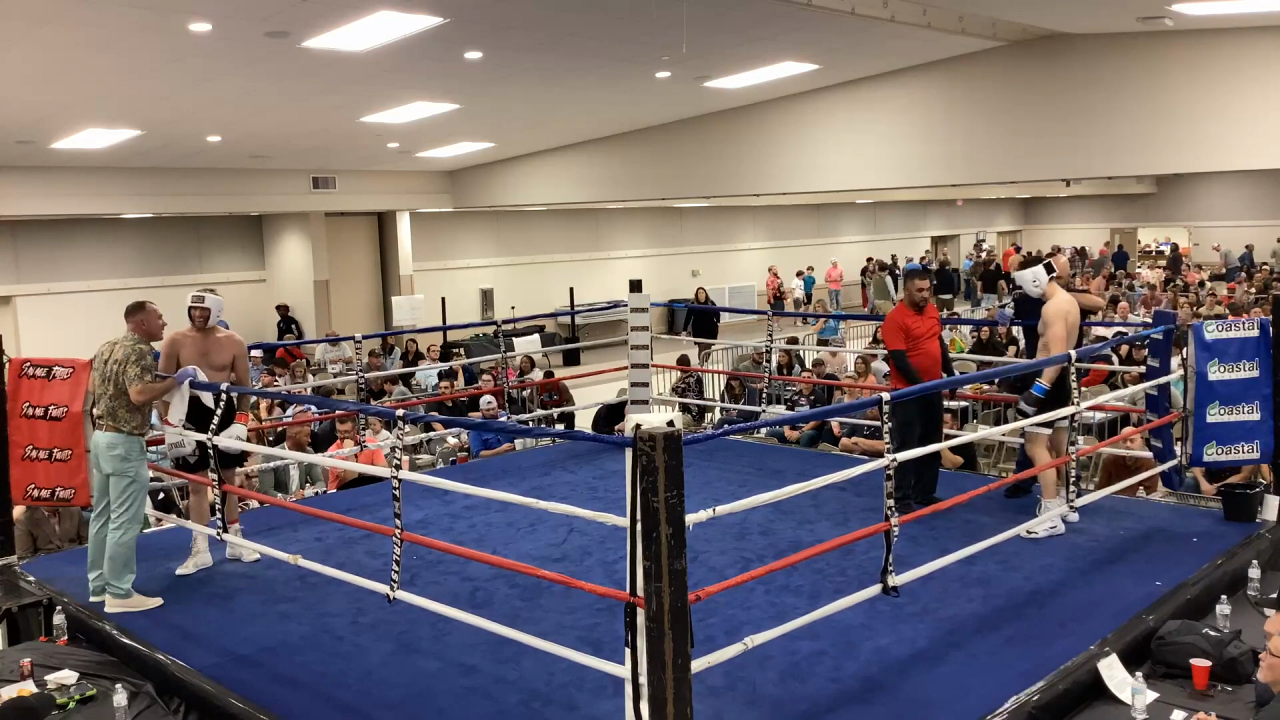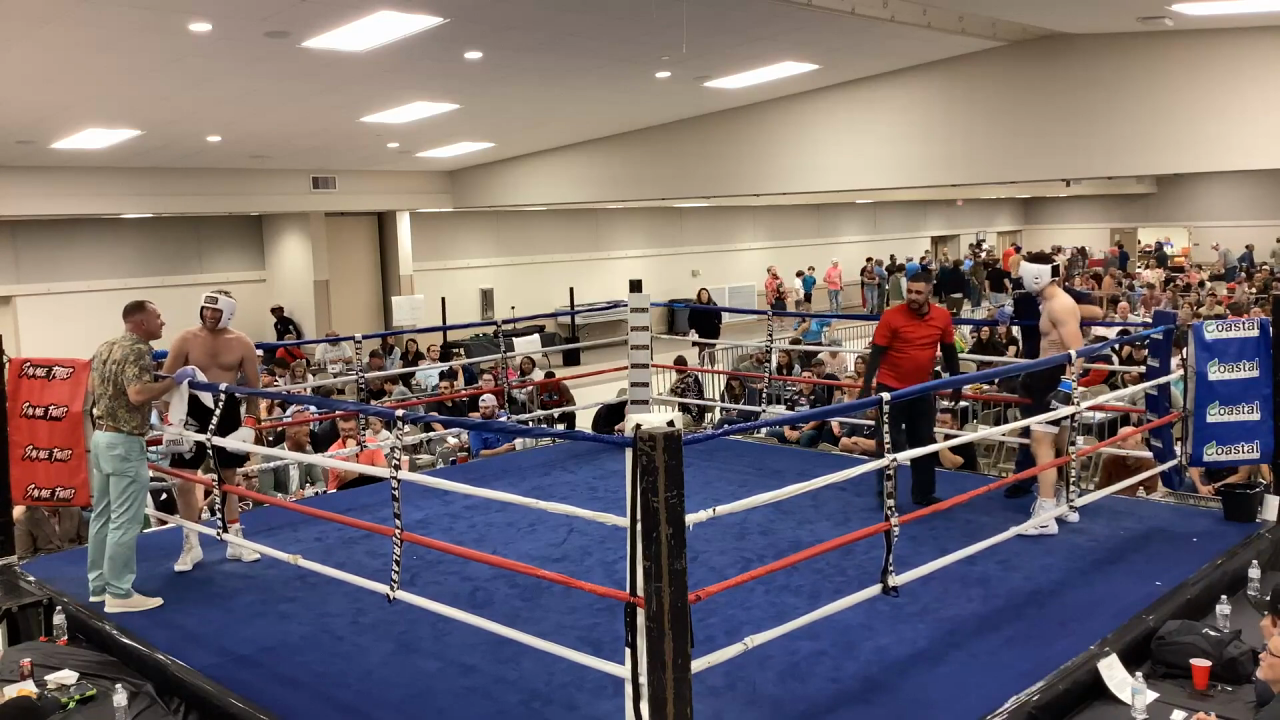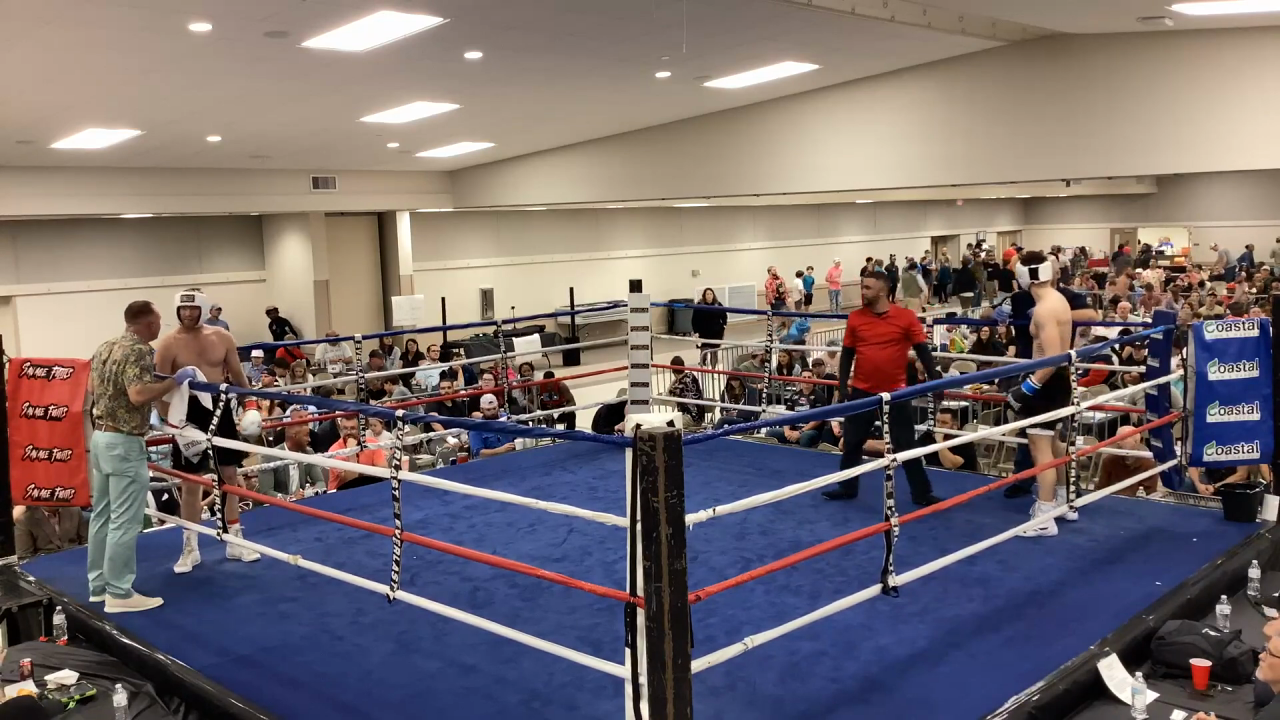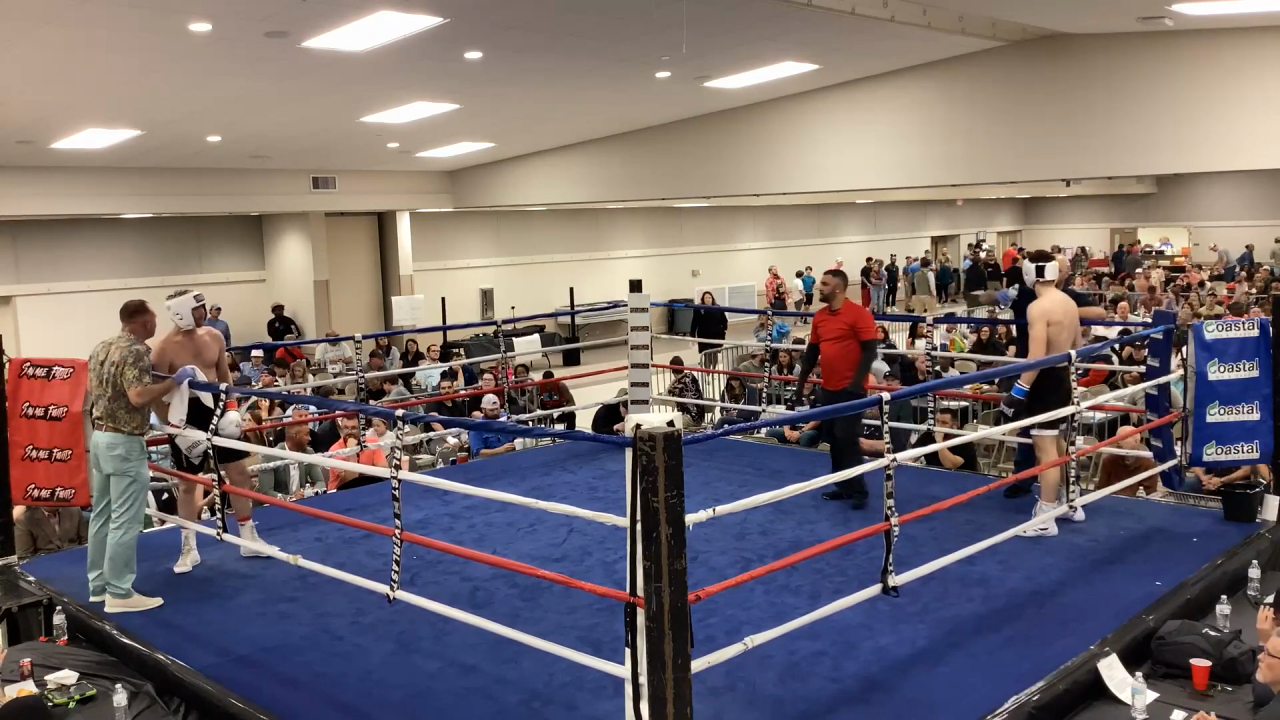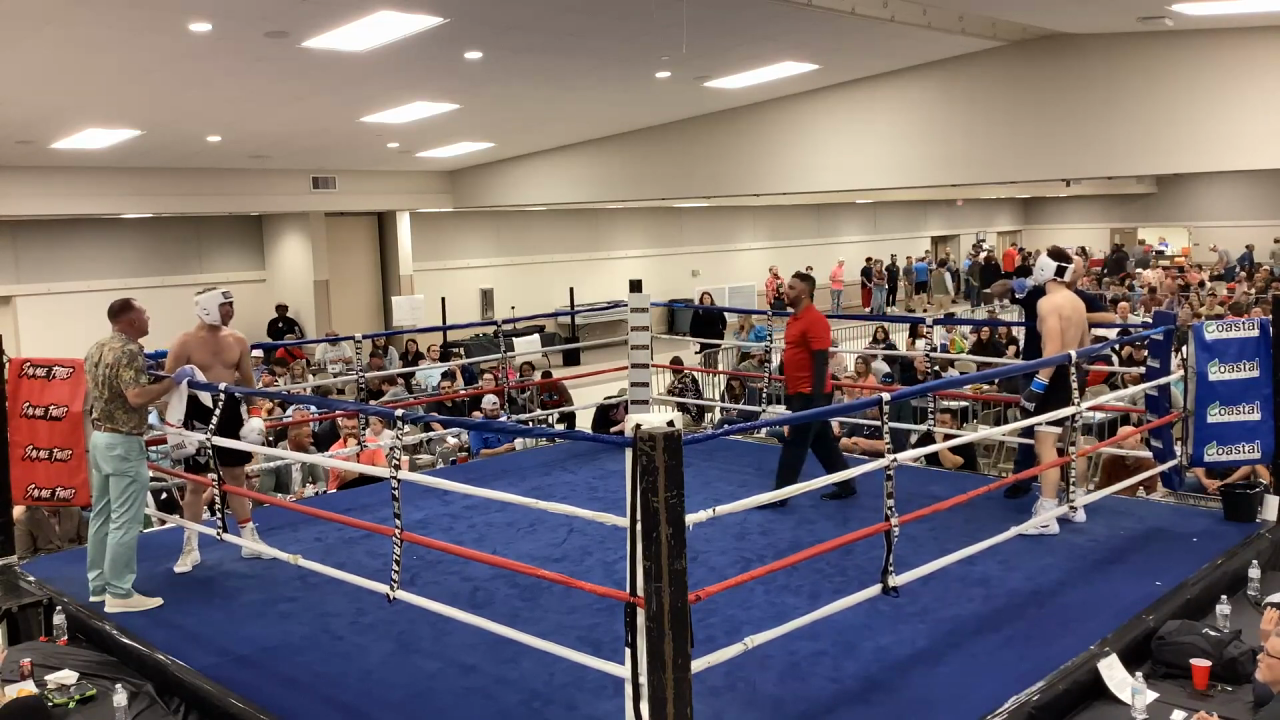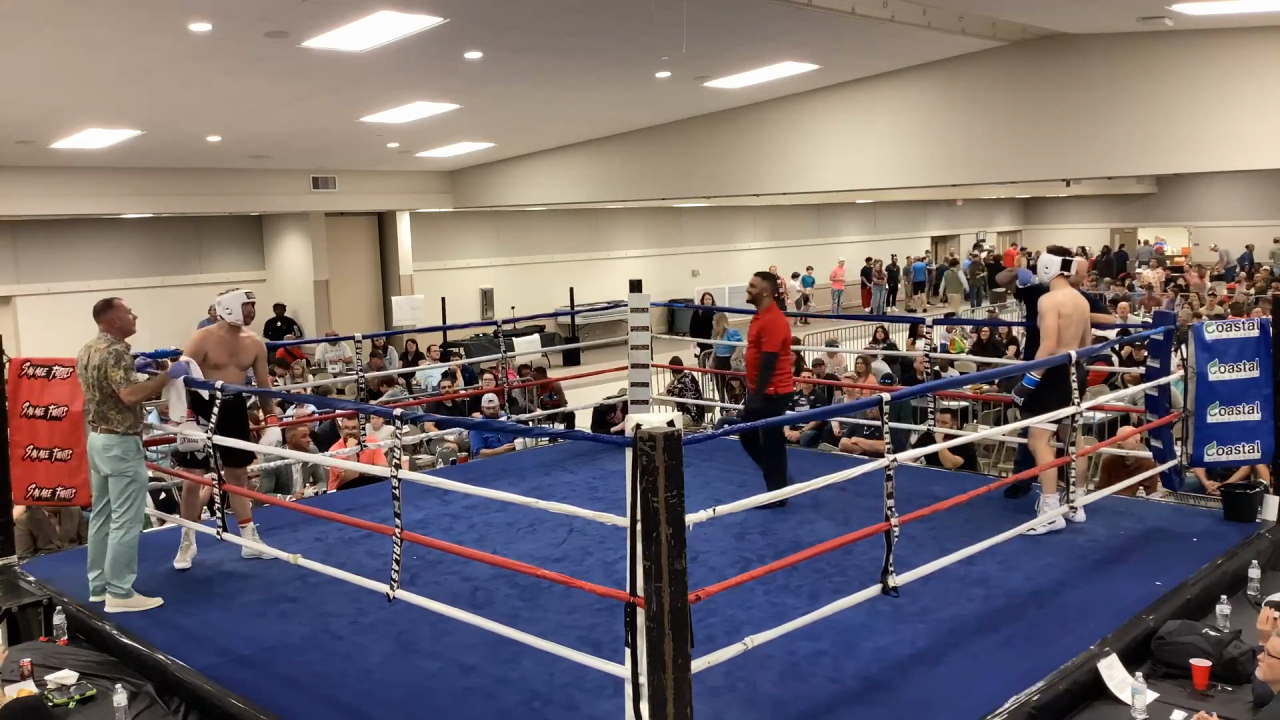
dt=0.4s
person 1, frame 1
left shoulder: (106, 348)
right shoulder: (138, 351)
left elbow: (93, 387)
right elbow: (140, 394)
right wrist: (176, 379)
left hip: (100, 437)
right hip: (124, 443)
left knee: (102, 515)
right knee: (125, 521)
left ankle: (99, 585)
right ankle: (119, 593)
person 1, frame 2
left shoulder: (105, 348)
right shoulder: (137, 351)
left elbow: (93, 387)
right elbow: (138, 394)
right wrist: (175, 379)
left hip: (100, 437)
right hip: (125, 443)
left knee: (103, 515)
right knee: (125, 521)
left ankle: (99, 585)
right ankle: (119, 593)
person 1, frame 3
left shoulder: (105, 348)
right shoulder: (138, 352)
left elbow: (93, 388)
right elbow: (139, 395)
right wrist: (176, 379)
left hip: (100, 437)
right hip: (125, 444)
left knee: (102, 515)
right knee: (125, 521)
left ankle: (99, 585)
right ankle: (119, 593)
person 1, frame 4
left shoulder: (101, 348)
right shoulder: (135, 352)
right elbow: (139, 396)
right wrist: (176, 380)
left hip: (99, 437)
right hip: (124, 443)
left knee: (102, 515)
right knee: (125, 520)
left ankle: (99, 585)
right ankle: (119, 593)
person 1, frame 5
left shoulder: (96, 349)
right shoulder: (129, 352)
right elbow: (138, 397)
right wrist: (174, 379)
left hip: (99, 438)
right hip: (123, 444)
left knee: (102, 515)
right knee: (125, 520)
left ankle: (98, 585)
right ankle: (119, 593)
person 1, frame 6
left shoulder: (87, 350)
right shoulder: (115, 351)
right elbow: (130, 395)
left wrist: (131, 369)
right wrist: (168, 374)
left hip: (97, 439)
right hip: (120, 444)
left knee: (102, 515)
right knee: (125, 520)
left ankle: (99, 584)
right ankle: (120, 593)
person 2, frame 1
left shoulder: (1053, 307)
right shoulder: (1068, 300)
left elbow: (1056, 356)
left wrist: (1035, 391)
left hip: (1050, 380)
right hip: (1062, 378)
left knee: (1035, 447)
right knee: (1059, 446)
left ankle: (1051, 518)
right ankle: (1065, 505)
person 2, frame 2
left shoulder: (1059, 306)
right shoulder: (1052, 302)
left elbow: (1077, 351)
left wrist: (1066, 389)
right wrist: (1030, 373)
left hip: (1054, 379)
right hip: (1049, 376)
left knee: (1041, 446)
right knee: (1062, 445)
left ankle: (1045, 517)
right ankle: (1067, 505)
person 2, frame 3
left shoulder: (1044, 308)
right shoulder: (1057, 299)
left elbow: (1053, 358)
left wrist: (1027, 388)
left hip: (1048, 382)
right hip: (1058, 379)
left knee: (1040, 449)
right knee: (1051, 443)
left ankle: (1044, 520)
person 2, frame 4
left shoulder: (1038, 307)
right shoulder: (1069, 302)
left elbow: (1036, 357)
right elbow: (1076, 344)
left wrist: (1018, 393)
left hip: (1046, 379)
right hip: (1063, 376)
left knee: (1044, 450)
right knee: (1058, 444)
left ankle: (1045, 520)
right ankle: (1071, 504)
person 2, frame 5
left shoulder: (1047, 303)
right shoulder: (1077, 301)
left elbow: (1052, 349)
left wrist: (1037, 386)
left hip: (1057, 377)
right hip: (1074, 375)
left knee: (1044, 445)
right knee: (1072, 443)
left ankle: (1046, 518)
right ankle: (1075, 506)
person 2, frame 6
left shoulder: (1049, 300)
right shoulder: (1081, 300)
left elbow: (1047, 347)
left wrist: (1029, 381)
left hip: (1055, 374)
right hip: (1075, 371)
left knee: (1038, 440)
left ankle: (1051, 513)
right ankle: (1075, 506)
person 3, frame 1
left shoulder: (233, 342)
right shoulder: (175, 341)
left elbow: (243, 384)
left wrist: (242, 419)
right wrist: (169, 423)
left hip: (223, 410)
right hip: (189, 413)
left knee: (229, 481)
right knee: (197, 485)
left ankle: (235, 542)
right ankle: (200, 551)
person 3, frame 2
left shoulder: (242, 344)
right shoulder: (186, 340)
left elbow: (253, 386)
left wrist: (250, 422)
left hip: (227, 410)
right hip: (193, 411)
left knee: (229, 480)
right knee: (184, 483)
left ankle: (235, 542)
right ankle: (191, 545)
person 3, frame 3
left shoulder: (222, 337)
right shoulder: (169, 344)
left elbow: (237, 374)
right wrist: (174, 424)
left hip: (220, 408)
right hip: (188, 412)
left knee: (229, 478)
right knee: (191, 484)
left ankle: (235, 542)
right ankle: (190, 548)
person 3, frame 4
left shoulder: (213, 336)
right shoulder: (164, 348)
right elbow: (157, 395)
left wrist: (231, 406)
right wrist: (176, 428)
left hip: (215, 407)
right hip: (186, 414)
left knee: (240, 474)
right knee: (188, 483)
left ankle: (249, 538)
right ankle: (189, 549)
person 3, frame 5
left shoulder: (238, 340)
right shoulder: (185, 343)
left elbow: (247, 380)
left wrist: (254, 414)
left hip: (230, 408)
right hip: (197, 412)
left knee: (236, 477)
right knee: (196, 483)
left ankle: (250, 541)
right ankle: (191, 548)
person 3, frame 6
left shoulder: (255, 343)
right shoulder: (203, 339)
left elbow: (264, 384)
left wrist: (272, 421)
left hip: (234, 407)
right hip: (202, 408)
left knee: (238, 477)
right knee: (192, 481)
left ankle: (250, 541)
right ankle: (187, 542)
person 4, frame 1
left shoulder: (932, 311)
right shoulder: (895, 319)
right elbow: (899, 359)
left wrist: (950, 374)
right wrist: (921, 385)
left hip: (932, 389)
right hip: (908, 391)
left knee: (931, 444)
right knee: (907, 446)
left ankle: (924, 492)
right ankle: (902, 498)
person 4, frame 2
left shoulder: (943, 317)
right shoulder: (892, 317)
left elbow: (949, 351)
right elbow: (877, 353)
left wrist: (956, 383)
right wrist: (867, 386)
right hip: (891, 388)
left knee: (924, 443)
right knee: (889, 443)
left ankle: (923, 493)
person 4, frame 3
left shoulder: (905, 317)
right shoulder: (855, 318)
left elbow: (922, 351)
right elbow: (847, 354)
right wrist: (843, 386)
left hip: (894, 392)
right hip: (861, 391)
left knee: (906, 444)
right knee: (852, 441)
left ankle: (922, 493)
right ankle: (847, 487)
person 4, frame 4
left shoulder: (859, 314)
right shoulder: (820, 316)
left elbow: (870, 350)
right elbow: (812, 351)
left wrist: (858, 381)
right wrist: (802, 380)
left hip: (850, 389)
right hip: (829, 388)
left knee: (847, 439)
right knee: (834, 440)
left ankle: (860, 490)
right ankle: (846, 487)
person 4, frame 5
left shoulder: (815, 321)
right shoulder: (794, 319)
left elbow: (821, 360)
left wrist: (819, 395)
right wrist: (789, 389)
left hip: (810, 394)
right hip: (800, 392)
left knee: (794, 443)
right knee: (823, 442)
right ankle: (845, 485)
person 4, frame 6
left shoulder: (773, 320)
right shoulder: (760, 316)
left elbow: (769, 362)
left wrist: (757, 397)
right wrist: (754, 395)
left hip: (773, 393)
right hip: (760, 391)
left knee: (771, 443)
right knee: (747, 436)
right ankle: (778, 479)
